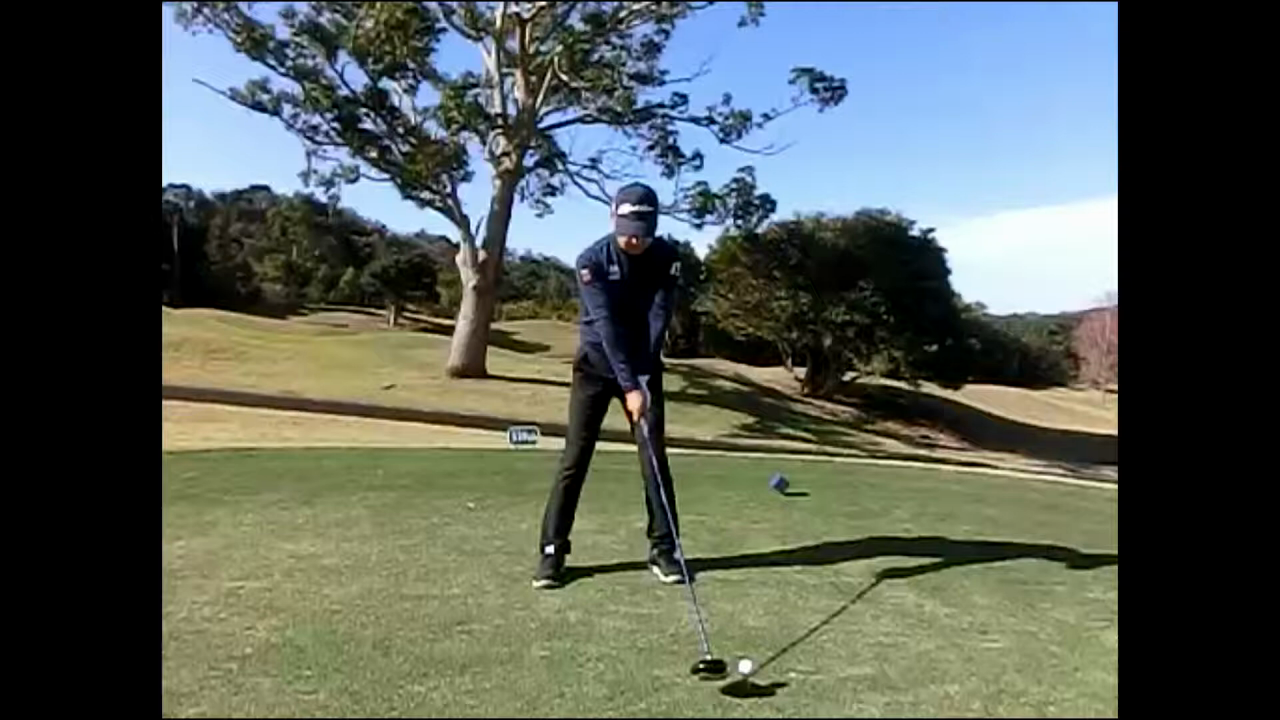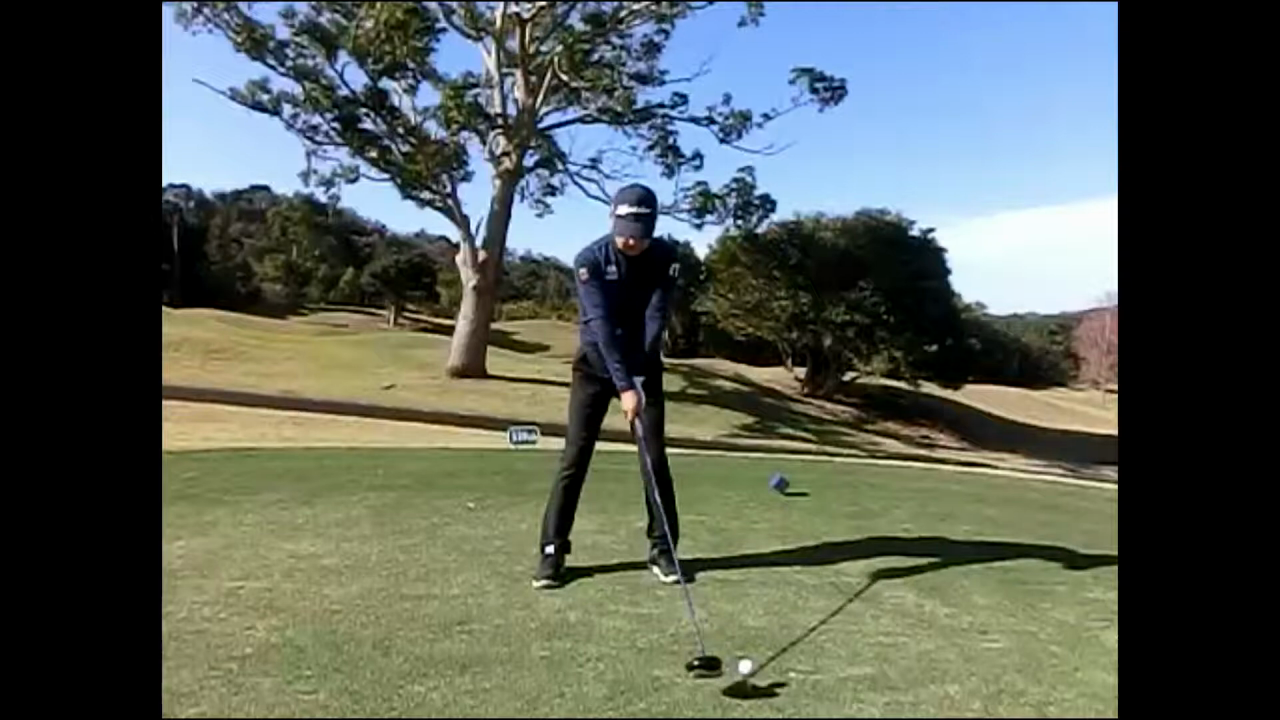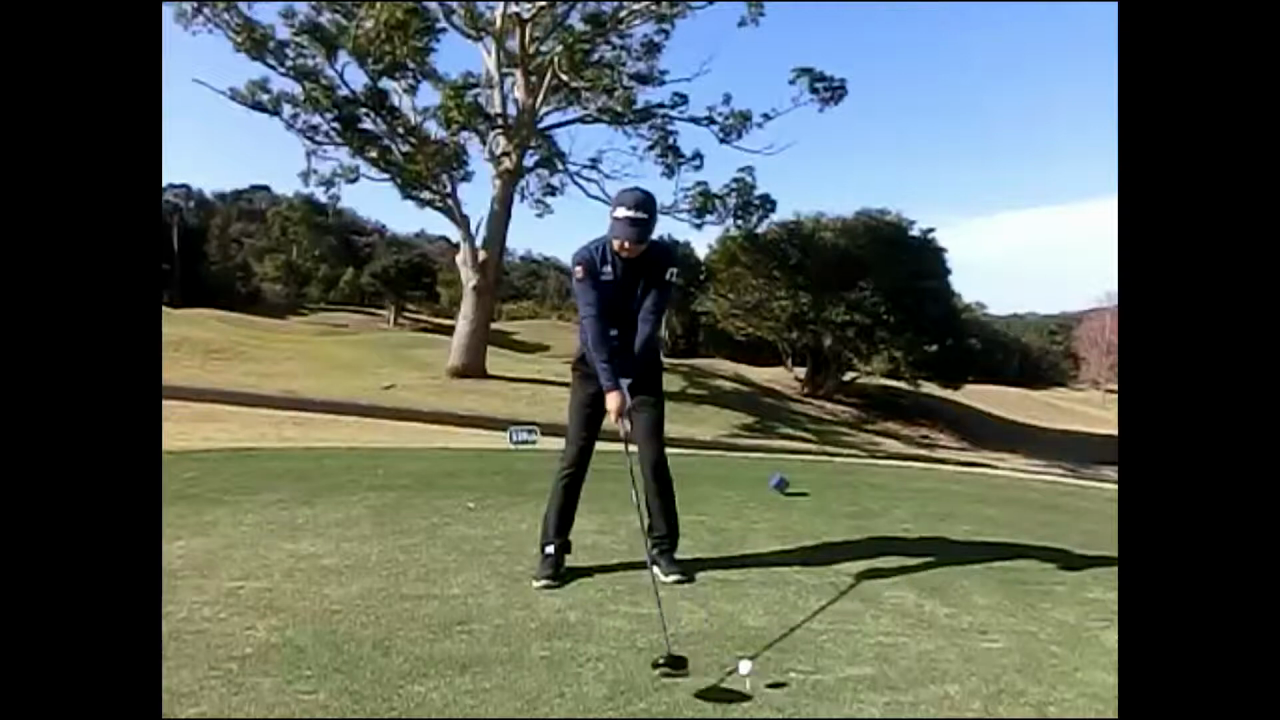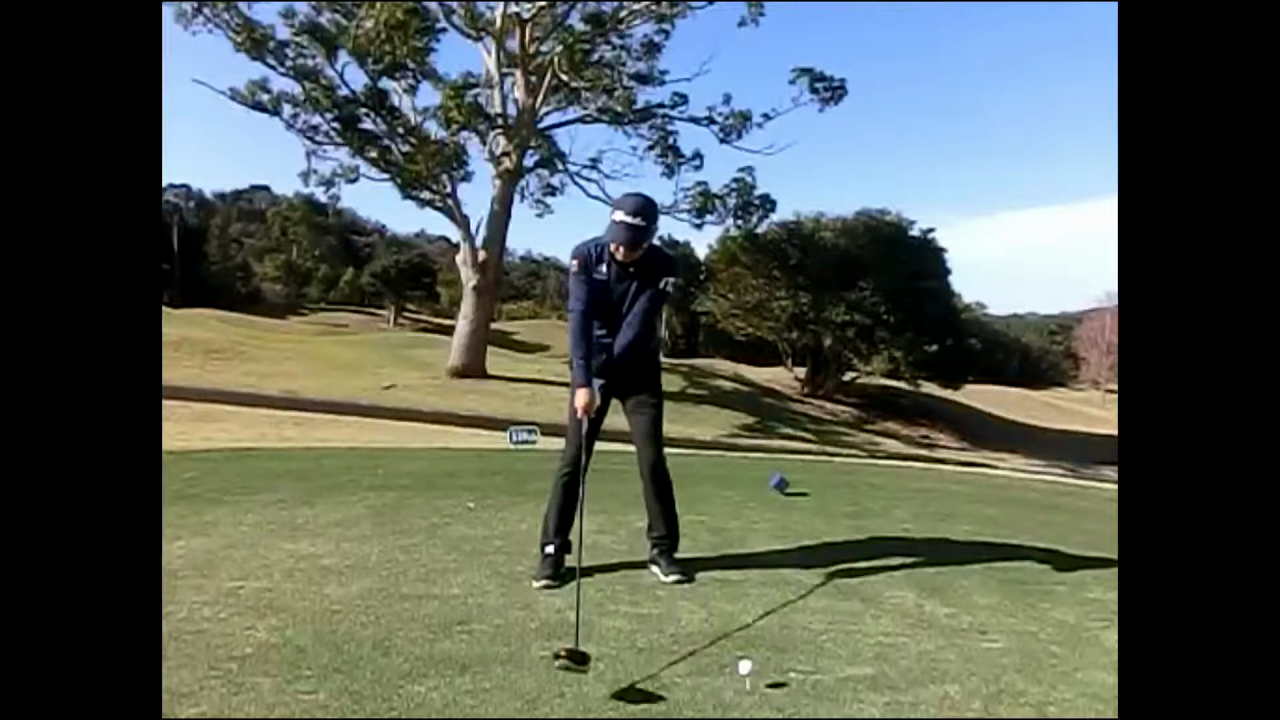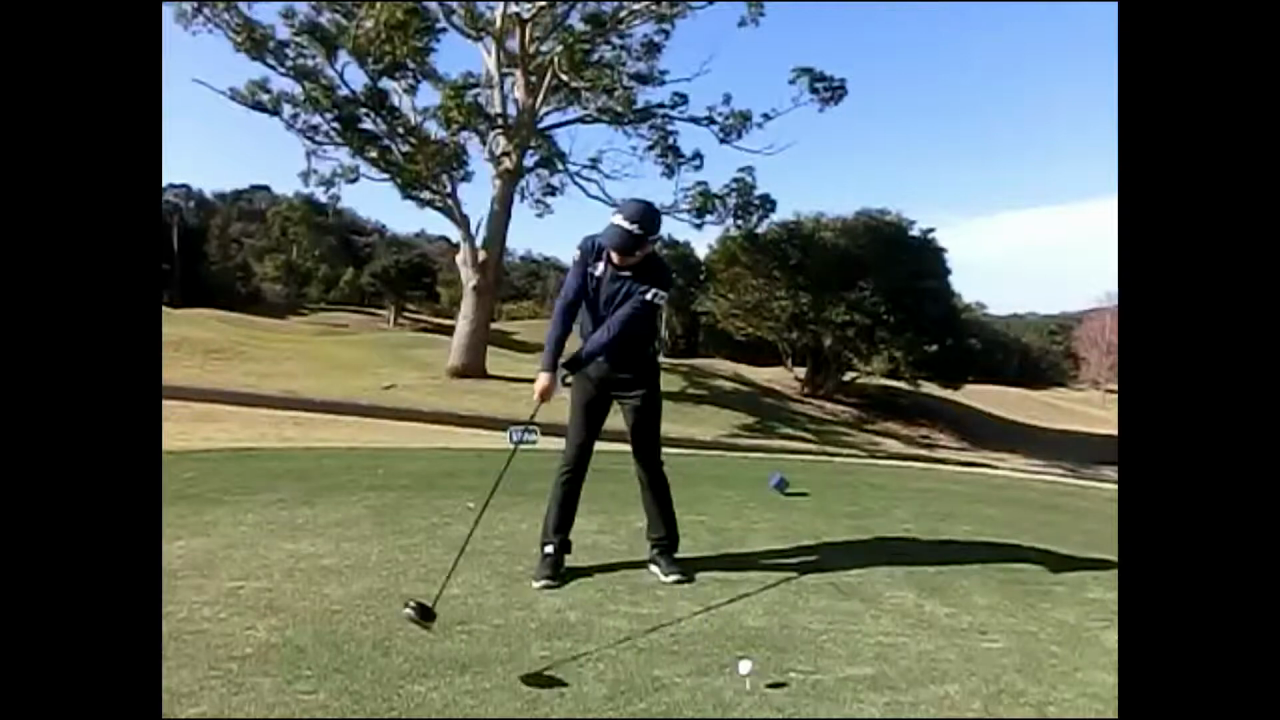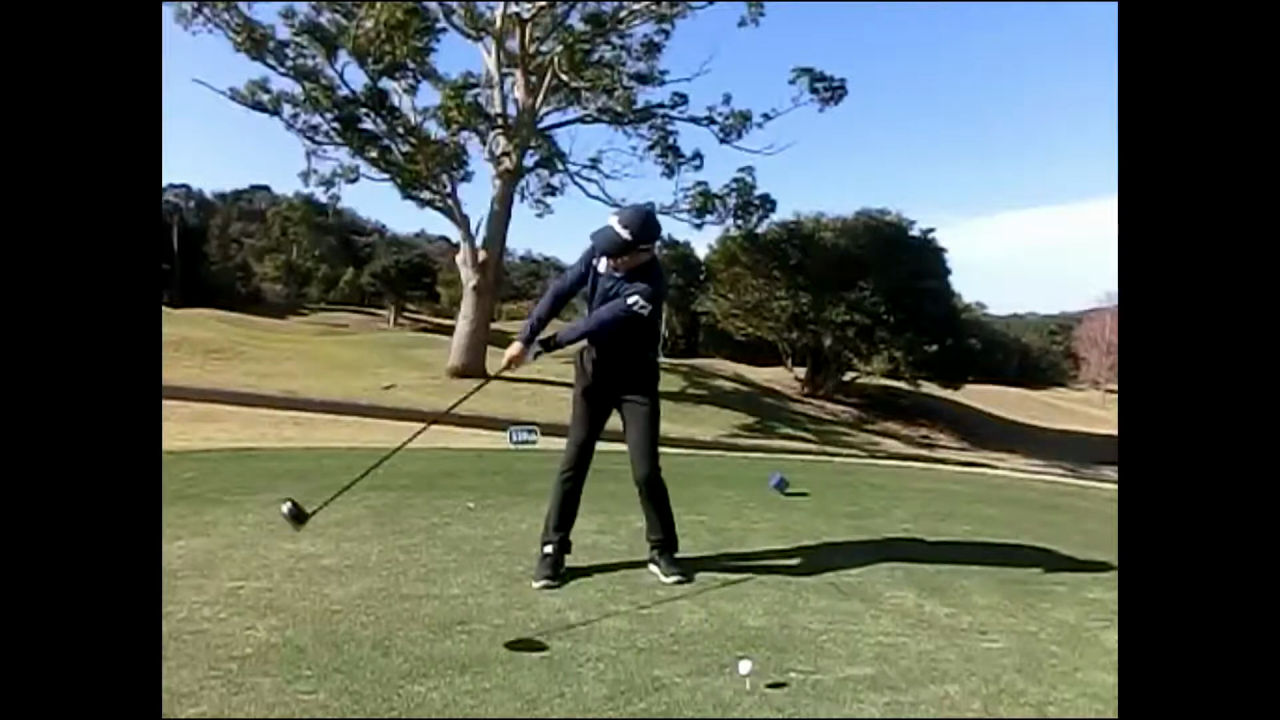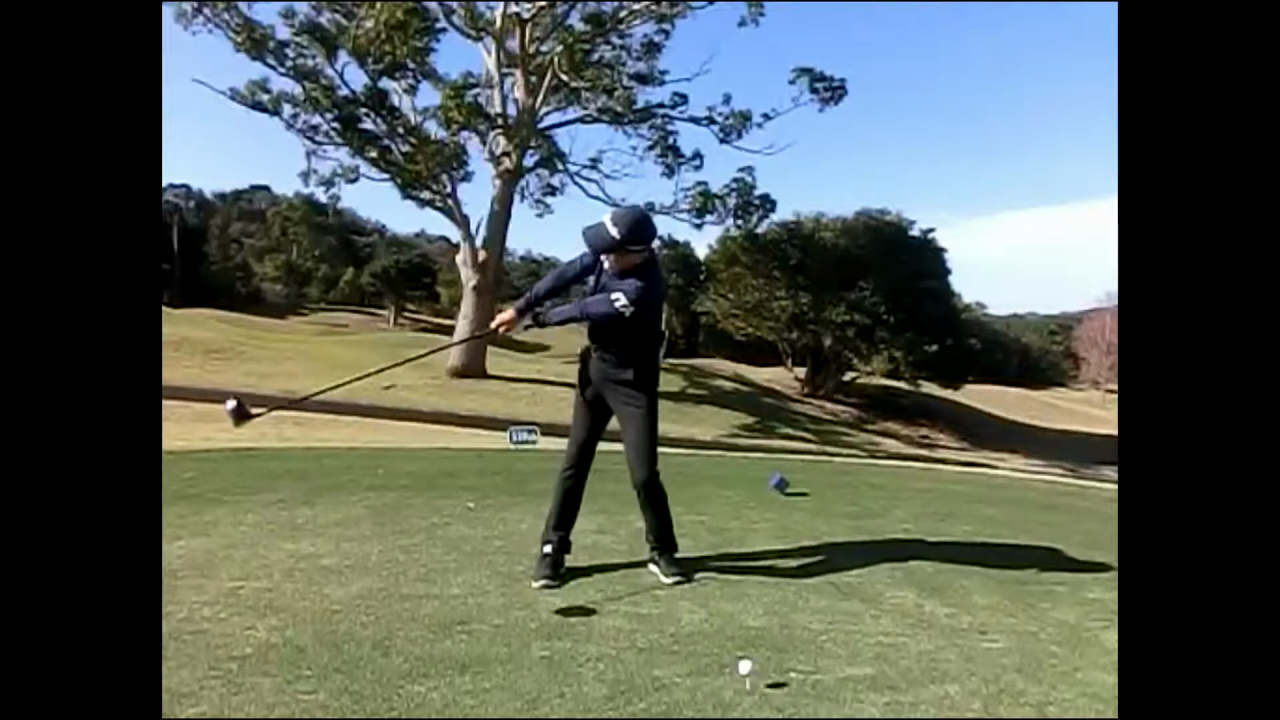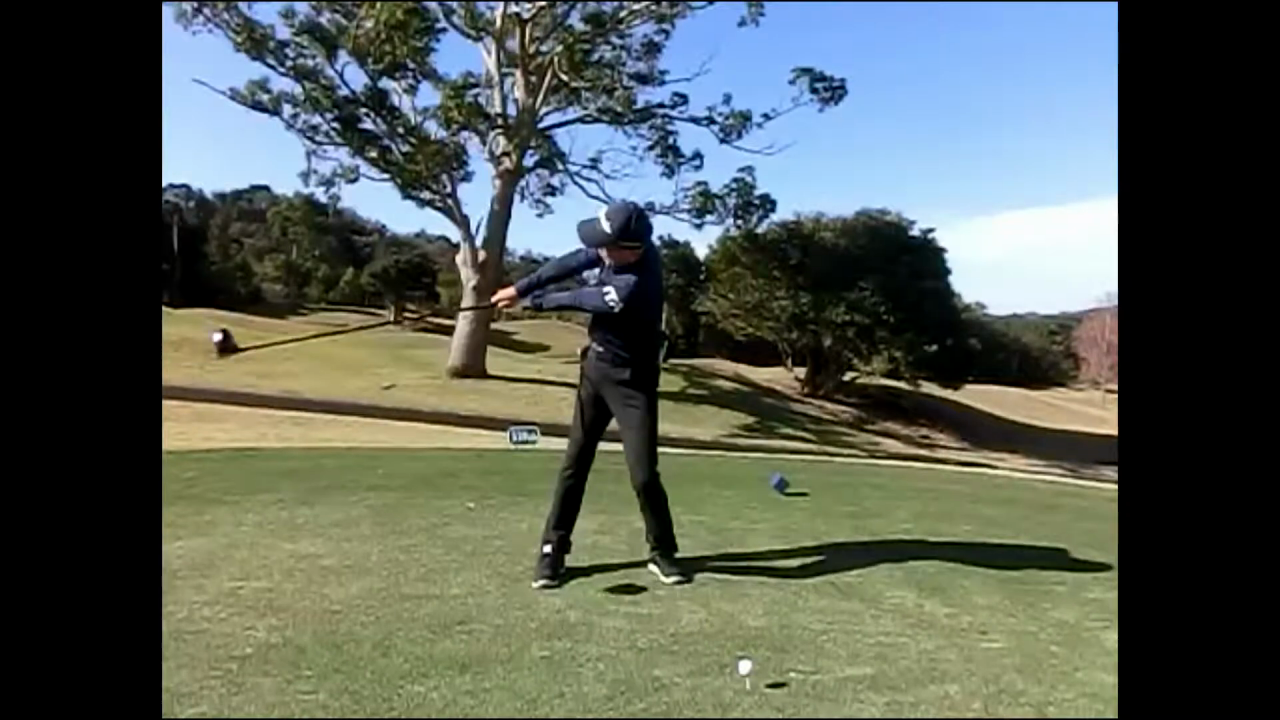
dt=0.2s
person 1, frame 1
left shoulder: (666, 258)
right shoulder: (591, 261)
left elbow: (658, 319)
right elbow: (606, 325)
left wrist: (642, 379)
right wrist: (628, 385)
left hip: (644, 367)
right hip: (595, 365)
left knee: (655, 460)
right knee: (575, 458)
left ankle: (662, 549)
right ankle: (552, 549)
person 1, frame 2
left shoulder: (665, 258)
right shoulder: (589, 260)
left elbow: (655, 320)
right elbow: (602, 325)
left wrist: (637, 380)
right wrist: (622, 385)
left hip: (643, 366)
right hip: (594, 365)
left knee: (655, 459)
right knee: (574, 458)
left ankle: (662, 550)
right ankle: (553, 550)
person 1, frame 3
left shoulder: (663, 261)
right shoulder: (587, 259)
left elbow: (648, 323)
right elbow: (594, 325)
left wrist: (626, 382)
right wrist: (607, 385)
left hip: (642, 369)
right hip: (593, 367)
left knee: (653, 460)
right knee: (574, 459)
left ankle: (662, 549)
right ankle: (552, 550)
person 1, frame 4
left shoulder: (661, 269)
right shoulder: (586, 255)
left elbow: (634, 328)
right elbow: (580, 319)
left wrist: (601, 381)
right wrist: (581, 382)
left hip: (638, 370)
right hip: (590, 366)
left knee: (652, 462)
right knee: (572, 459)
left ankle: (663, 550)
right ankle: (553, 549)
person 1, frame 5
left shoulder: (656, 278)
right shoulder: (592, 249)
left elbow: (615, 328)
right elbow: (566, 307)
left wrist: (565, 368)
right wrist: (549, 366)
left hip: (636, 373)
right hip: (591, 367)
left knee: (648, 465)
right knee: (572, 460)
left ankle: (662, 550)
right ankle: (552, 549)
person 1, frame 6
left shoulder: (648, 287)
right shoulder: (604, 249)
left elbow: (595, 323)
right elbow: (564, 287)
left wrist: (544, 344)
right wrist: (526, 336)
left hip: (635, 376)
right hip: (595, 365)
left knee: (645, 470)
right knee: (573, 461)
left ankle: (662, 550)
right ankle: (553, 549)
person 1, frame 7
left shoulder: (641, 290)
right shoulder: (618, 250)
left elbow: (582, 311)
right elbow: (570, 272)
left wrist: (535, 318)
right wrist: (521, 306)
left hip: (633, 378)
right hip: (596, 365)
left knee: (644, 473)
right knee: (574, 461)
left ankle: (662, 551)
right ankle: (553, 549)
person 1, frame 8
left shoulder: (635, 287)
right shoulder: (626, 247)
left elbow: (576, 300)
right elbow: (574, 261)
left wrist: (533, 300)
right wrist: (521, 287)
left hip: (632, 378)
right hip: (596, 365)
left knee: (644, 474)
right knee: (575, 461)
left ankle: (662, 552)
right ankle: (553, 549)
